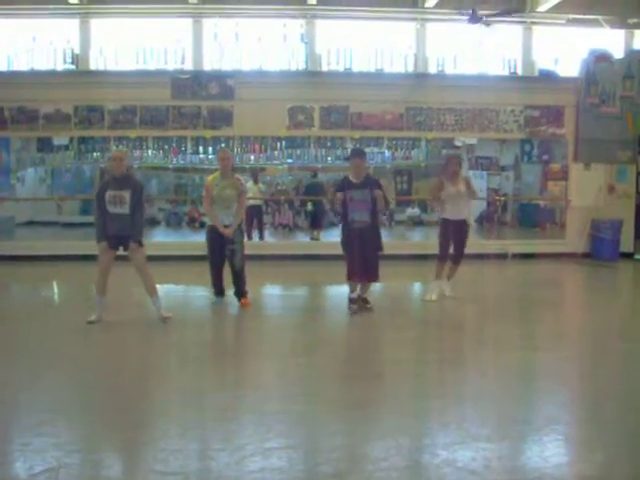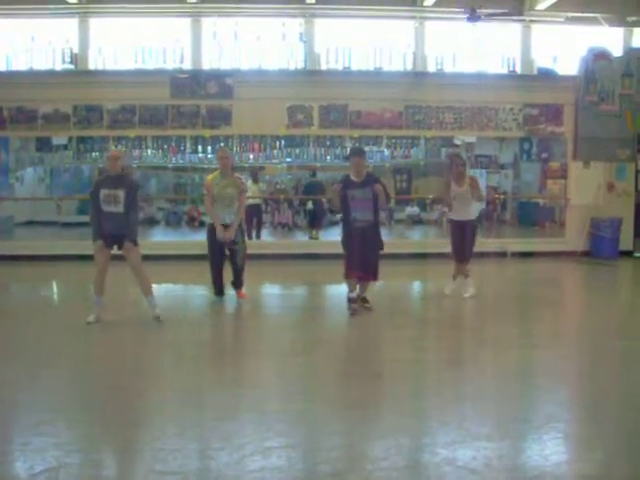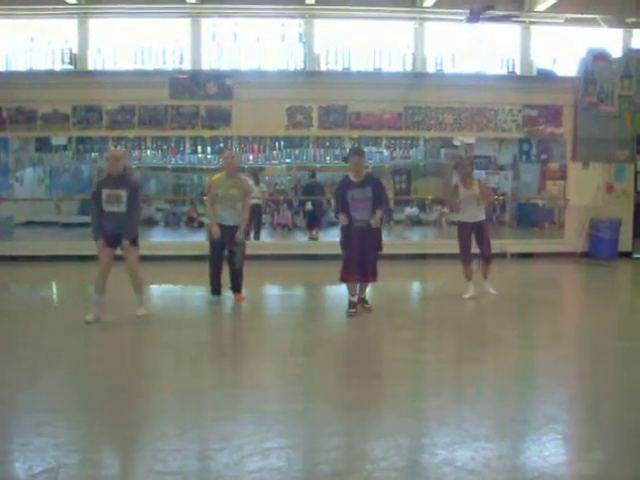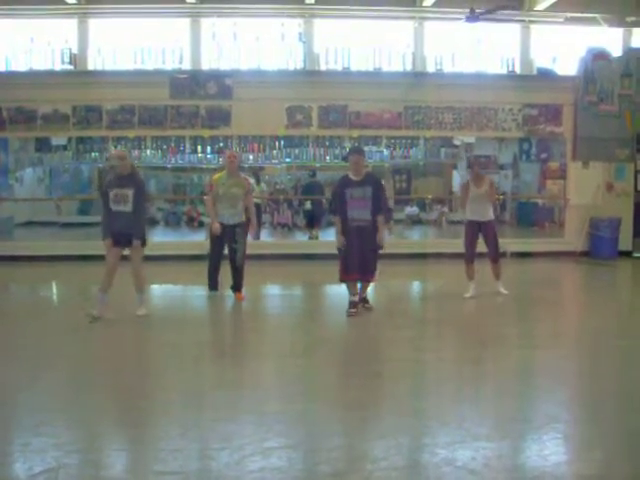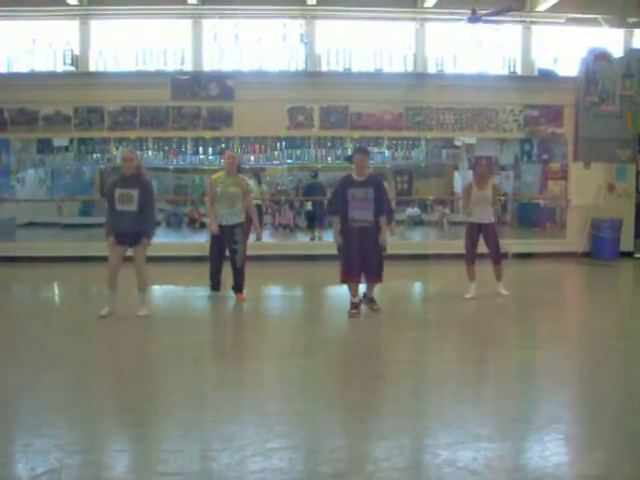
dt=0.2s
person 1, frame 1
left shoulder: (135, 185)
right shoulder: (104, 186)
left elbow: (139, 213)
right elbow: (100, 213)
left wrist: (135, 237)
right wrist: (100, 237)
left hip: (130, 234)
right hip: (109, 235)
left knee: (143, 270)
right knee: (102, 272)
left ankle: (160, 310)
right ankle: (99, 312)
person 1, frame 2
left shoulder: (130, 184)
right shoulder: (99, 184)
left elbow: (133, 212)
right elbow: (94, 212)
left wrist: (130, 237)
right wrist: (96, 236)
left hip: (125, 233)
right hip: (105, 234)
left knee: (138, 268)
right knee: (100, 271)
left ankle: (154, 308)
right ankle: (98, 311)
person 1, frame 3
left shoulder: (132, 184)
right shoulder: (101, 184)
left elbow: (135, 212)
right elbow: (96, 211)
left wrist: (128, 236)
right wrist: (98, 235)
left hip: (128, 234)
right hip: (108, 233)
left knee: (133, 269)
right knee: (102, 270)
left ankle: (141, 304)
right ankle: (97, 311)
person 1, frame 4
left shoulder: (138, 183)
right shoulder: (109, 184)
left elbow: (142, 211)
right elbow: (106, 211)
left wrist: (138, 235)
right wrist: (107, 235)
left hip: (134, 232)
right hip: (116, 232)
left knee: (137, 269)
right knee: (109, 269)
left ankle: (141, 304)
right ankle: (100, 308)
person 1, frame 5
left shoulder: (144, 184)
right shoulder: (114, 184)
left elbow: (149, 211)
right elbow: (110, 210)
left wrist: (148, 234)
right wrist: (109, 233)
left hip: (138, 232)
right hip: (119, 232)
left knee: (140, 268)
right knee: (112, 267)
left ankle: (142, 305)
right ankle: (110, 305)
person 2, frame 1
left shoulder: (374, 183)
right shoulder: (343, 184)
left elbow: (381, 209)
right elbow: (339, 211)
left wrist: (380, 199)
right wrist: (337, 201)
left hip: (370, 231)
right hip: (350, 231)
left knee: (370, 264)
right knee: (353, 264)
left ankle: (362, 295)
right ankle: (353, 296)
person 2, frame 2
left shoulder: (374, 181)
right shoulder: (344, 183)
left elbow: (383, 205)
right elbow: (338, 207)
left wrist: (380, 194)
right wrist: (336, 195)
left hip: (371, 230)
right hip: (351, 230)
left knee: (369, 263)
right knee: (352, 262)
left ankle: (362, 295)
right ankle: (352, 296)
person 2, frame 3
left shoulder: (374, 182)
right shoulder: (343, 184)
left elbow: (382, 204)
right elbow: (339, 208)
left wrist: (377, 217)
right wrist: (342, 217)
left hip: (370, 231)
right hip: (350, 231)
left knee: (368, 265)
right knee: (350, 265)
left ankle: (361, 296)
right ankle: (352, 299)
person 2, frame 4
left shoulder: (374, 181)
right shoulder: (342, 183)
left elbow: (381, 209)
right elbow: (336, 211)
left wrist: (381, 230)
right wrist: (338, 233)
left hip: (369, 231)
right hip: (349, 231)
left knee: (368, 265)
right knee: (350, 265)
left ankle: (362, 295)
right ankle: (353, 299)
person 2, frame 5
left shoulder: (376, 183)
right shoulder: (344, 183)
left elbow: (383, 210)
right elbow: (335, 210)
left wrist: (383, 232)
right wrist: (336, 232)
left hip: (371, 232)
right hip: (350, 232)
left knee: (373, 266)
right knee: (351, 266)
left ankle: (369, 296)
right ankle: (355, 301)
person 3, frame 1
left shoulder: (239, 182)
right shoulder: (210, 181)
left elbow: (242, 207)
right elbow: (207, 206)
left wrist: (232, 228)
right wrist: (220, 227)
left hip: (235, 226)
right hip: (215, 227)
left knee: (237, 261)
right knee: (216, 263)
left ankle: (242, 295)
right ankle: (219, 294)
person 3, frame 2
left shoulder: (239, 181)
right shoulder: (210, 180)
left elbow: (242, 206)
right elbow: (208, 205)
left wrist: (232, 228)
right wrist: (218, 228)
left hip: (235, 224)
right hip: (216, 225)
left knee: (239, 258)
right knee: (216, 261)
left ankle: (238, 286)
right ankle: (218, 293)
person 3, frame 3
left shoulder: (244, 182)
right shoulder: (215, 180)
left elbow: (246, 207)
right elbow: (209, 203)
left wrist: (242, 229)
right wrist: (213, 225)
left hip: (236, 226)
right hip: (218, 225)
left knee: (237, 260)
right knee: (215, 260)
left ankle: (237, 290)
right ankle: (215, 293)
person 3, frame 4
left shoulder: (245, 181)
right shoulder: (216, 179)
left elbow: (250, 204)
right elbow: (209, 202)
left wrist: (253, 224)
right wrist: (214, 222)
left hip: (238, 224)
right hip: (219, 223)
left knee: (238, 258)
right knee: (214, 257)
left ankle: (237, 289)
right ankle: (212, 288)
person 3, frame 5
left shoulder: (243, 181)
right shoulder: (215, 179)
left elbow: (249, 205)
right elbow: (209, 202)
left wrist: (256, 225)
right wrist: (212, 222)
left hip: (237, 224)
right hip: (219, 224)
left knee: (238, 259)
right knee: (215, 258)
left ankle: (238, 290)
right ankle: (214, 288)
person 4, frame 1
left shoulder: (465, 180)
right shoulder: (442, 182)
left elbow: (474, 196)
right elbow: (433, 198)
left wrist: (471, 194)
right wrist: (440, 202)
left hip: (462, 221)
right hip: (447, 220)
left knee: (458, 255)
right knee: (443, 254)
left ankle: (446, 283)
right ankle: (434, 287)
person 4, frame 2
left shoulder: (471, 180)
right shoulder: (449, 183)
left elbow: (481, 198)
right elbow: (447, 204)
left wrist: (475, 194)
right wrist: (449, 202)
left hip: (470, 220)
right hip: (455, 221)
left knee: (466, 254)
right knee: (459, 255)
left ankle: (453, 281)
right ankle: (470, 285)
person 4, frame 3
left shoulder: (479, 182)
right shoulder: (456, 186)
left elbow: (489, 200)
right elbow: (455, 209)
left wrist: (484, 199)
right wrist: (456, 203)
left hip: (480, 221)
right hip: (463, 223)
left knee: (486, 254)
right knee: (465, 256)
left ankle: (487, 283)
right ankle: (470, 288)
person 4, frame 4
left shoulder: (489, 182)
right shoulder: (466, 185)
left elbow: (492, 199)
right elbow: (462, 205)
left wrist: (490, 194)
right wrist: (464, 200)
left hip: (488, 221)
right hip: (471, 221)
left knee: (494, 254)
right knee: (469, 255)
left ankle: (499, 284)
right ankle: (471, 287)
person 4, frame 5
left shoulder: (492, 186)
right shoulder: (469, 187)
left elbow: (495, 204)
right elbow: (465, 206)
left wrist: (494, 210)
right wrist: (467, 212)
left hip: (489, 223)
right hip: (473, 224)
left knee: (496, 256)
right knee: (470, 256)
left ankle: (500, 286)
right ankle: (472, 287)
